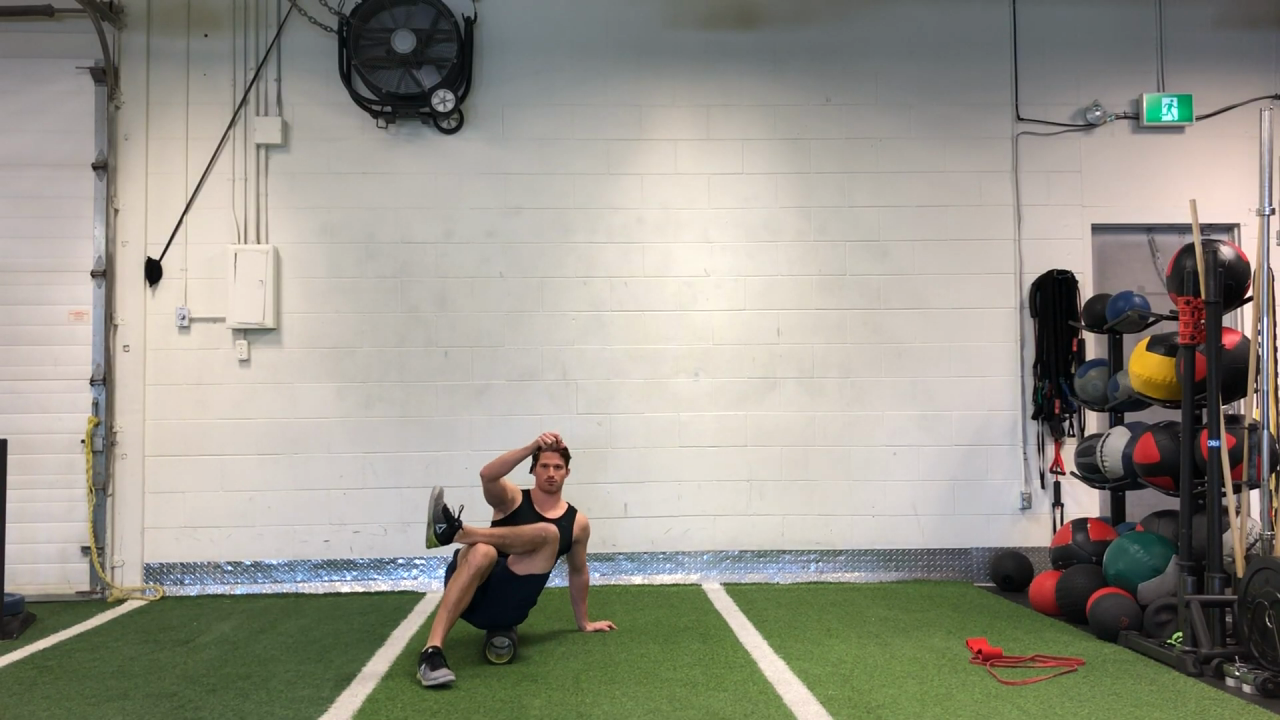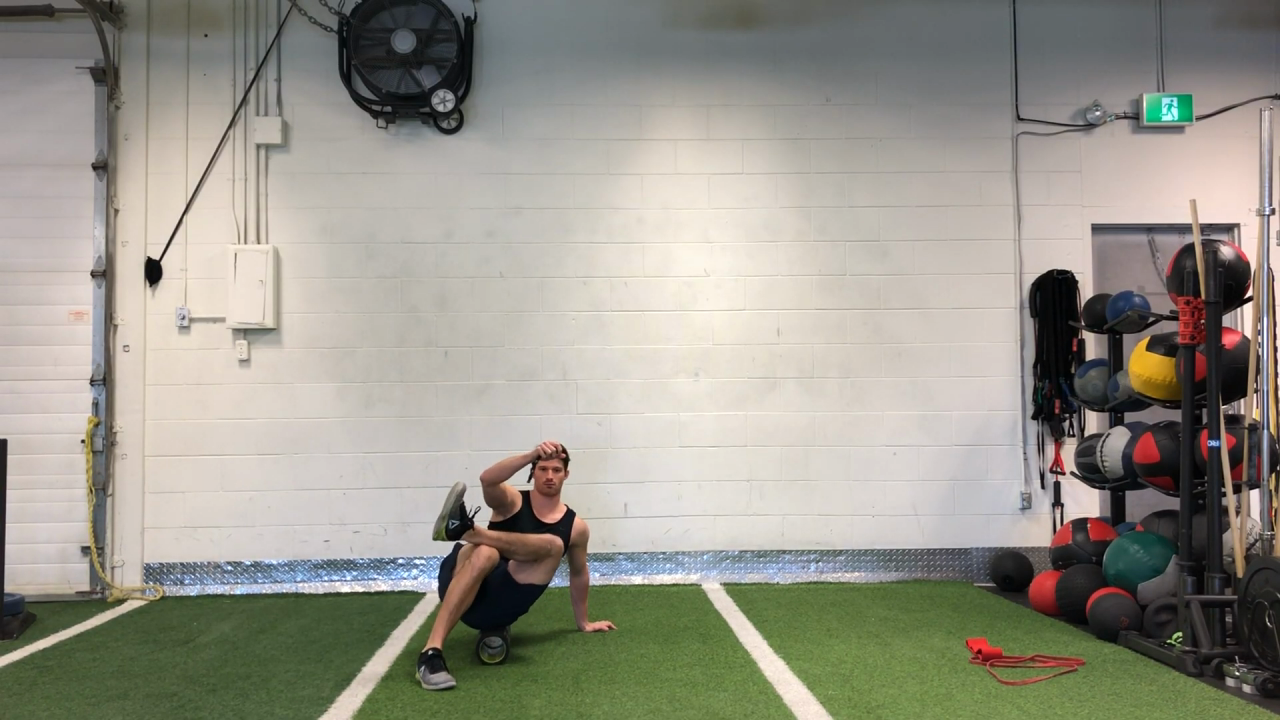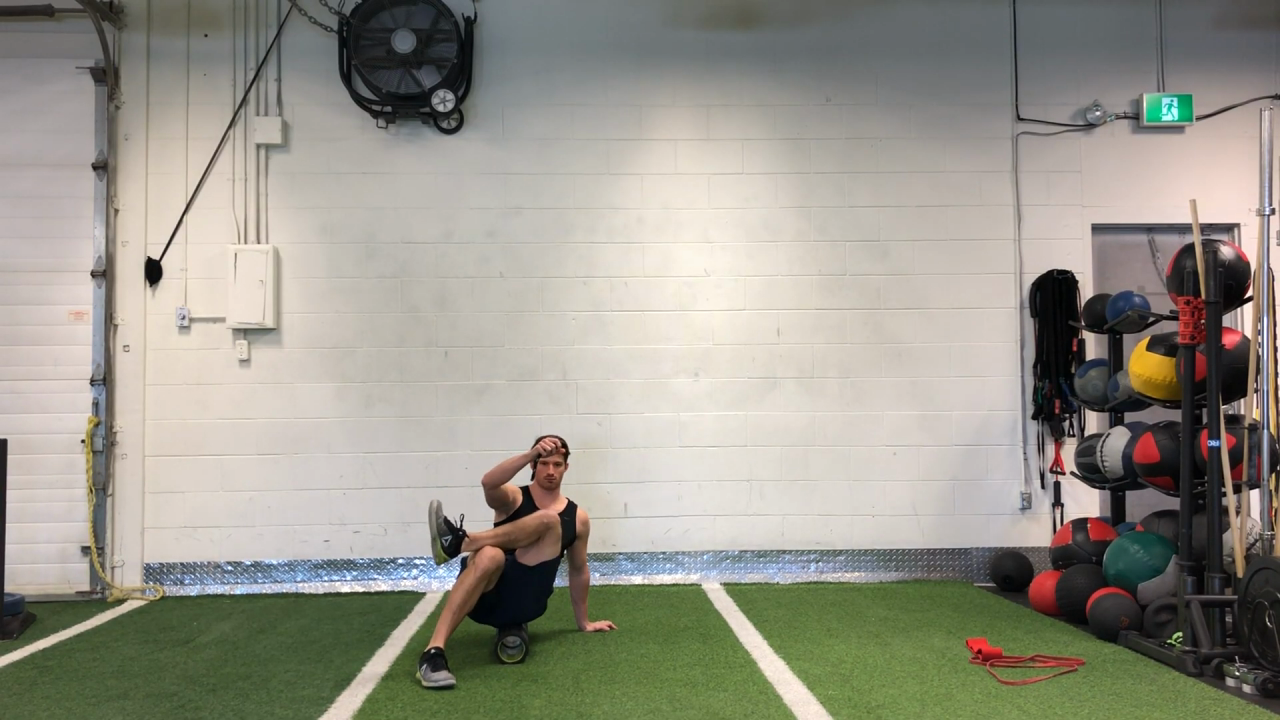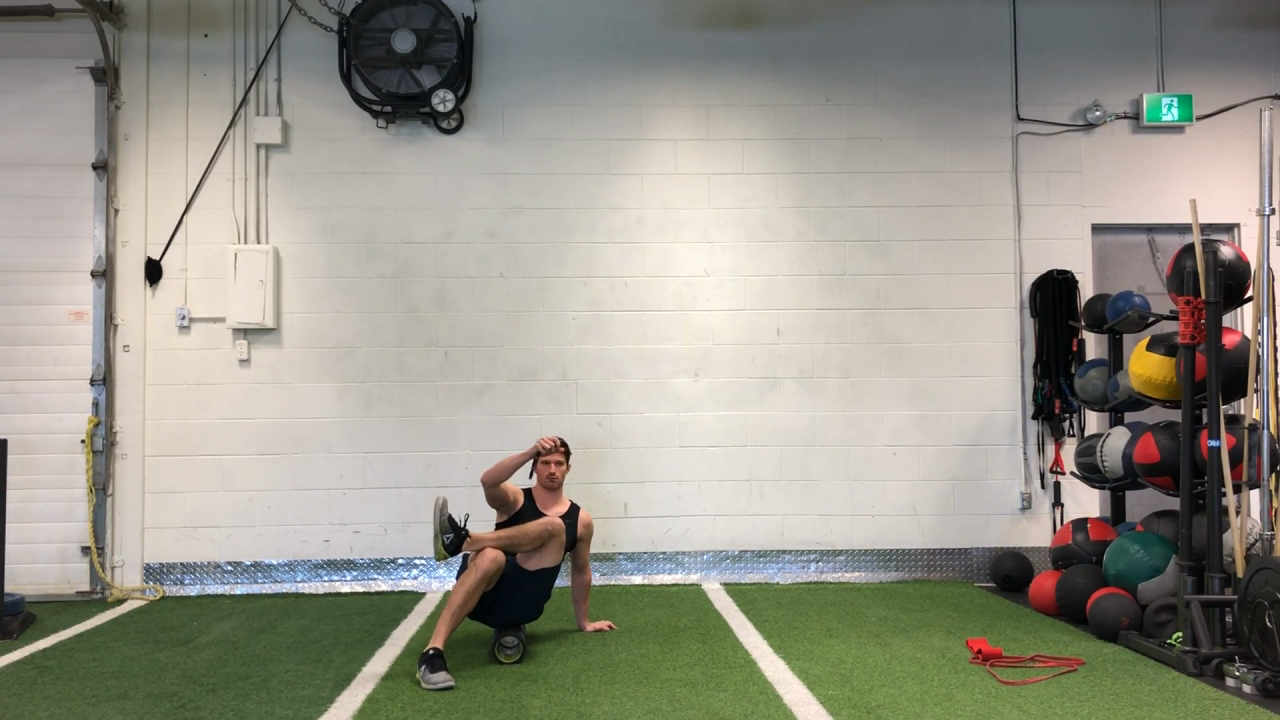
dt=0.3s
person 1, frame 1
left shoulder: (577, 523)
right shoulder: (512, 499)
left elbow: (578, 572)
right elbow: (487, 475)
left wrist: (583, 622)
right wrist: (533, 447)
left hip: (505, 611)
right hip: (469, 590)
left knee: (550, 534)
right knee: (482, 552)
right ankle: (432, 651)
person 1, frame 2
left shoulder: (576, 527)
right shoulder: (511, 501)
left elbow: (579, 574)
right elbow: (487, 479)
left wrist: (583, 622)
right wrist: (532, 455)
left hip: (497, 609)
right hip: (461, 584)
left knee: (553, 546)
right knee: (485, 554)
right ankle: (431, 652)
person 1, frame 3
left shoulder: (578, 518)
right shoulder: (513, 498)
left elbow: (578, 571)
right elbow: (488, 483)
left wrist: (583, 621)
right wrist: (532, 453)
left hip: (524, 604)
right hip: (486, 594)
left knee: (549, 520)
right knee: (490, 555)
right ankle: (434, 653)
person 1, frame 4
left shoulder: (581, 521)
right shoulder: (515, 499)
left elbow: (581, 572)
right elbow: (488, 481)
left wrist: (584, 622)
right wrist: (531, 451)
left hip: (522, 606)
right hip: (486, 594)
left knee: (554, 527)
right knee: (490, 557)
right ankle: (433, 652)
